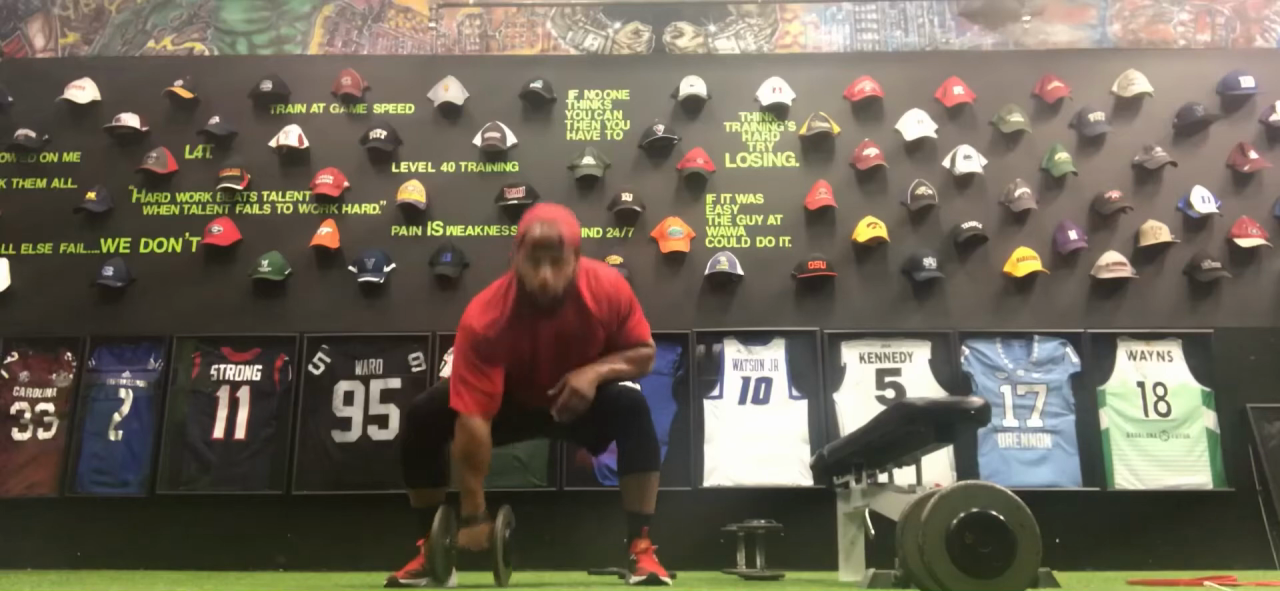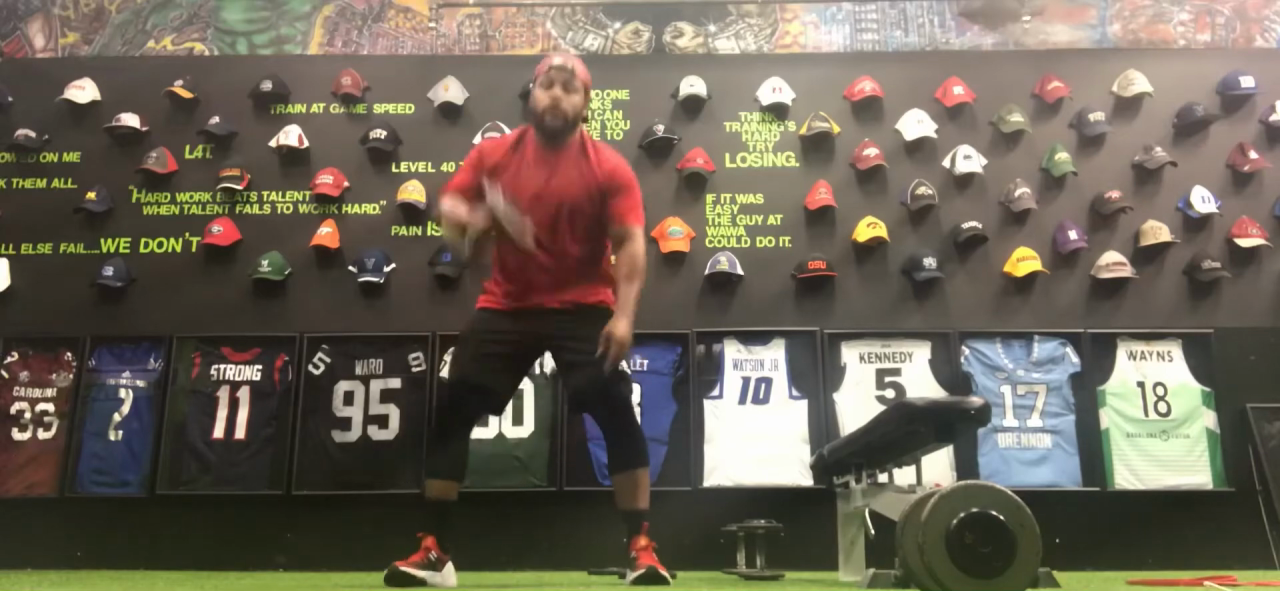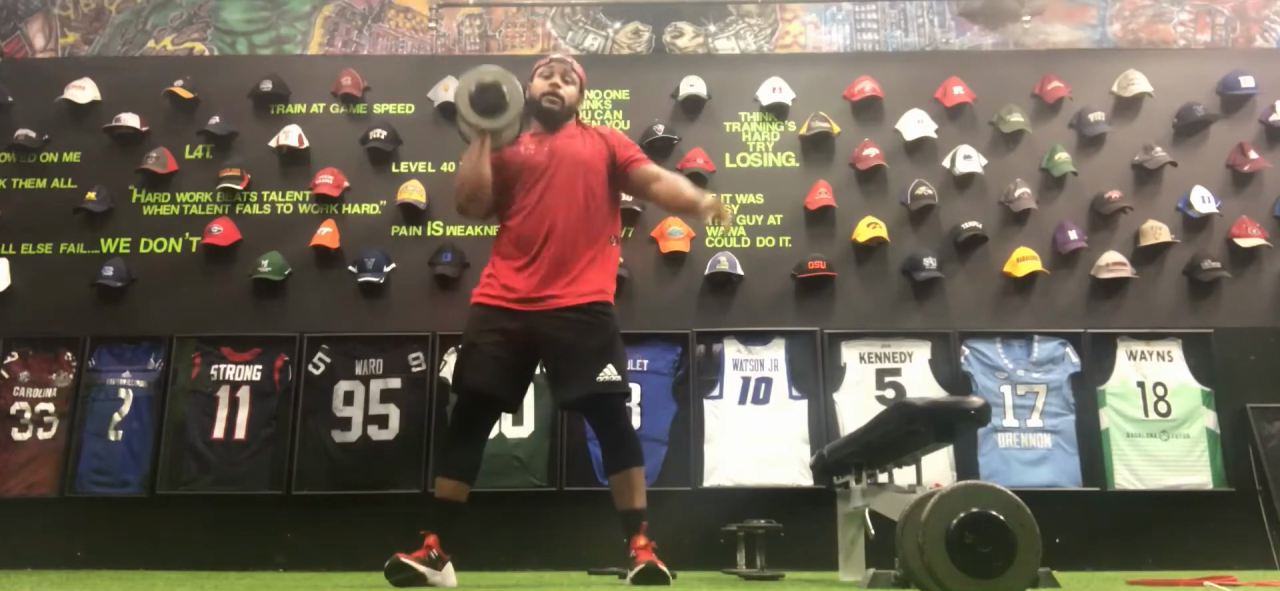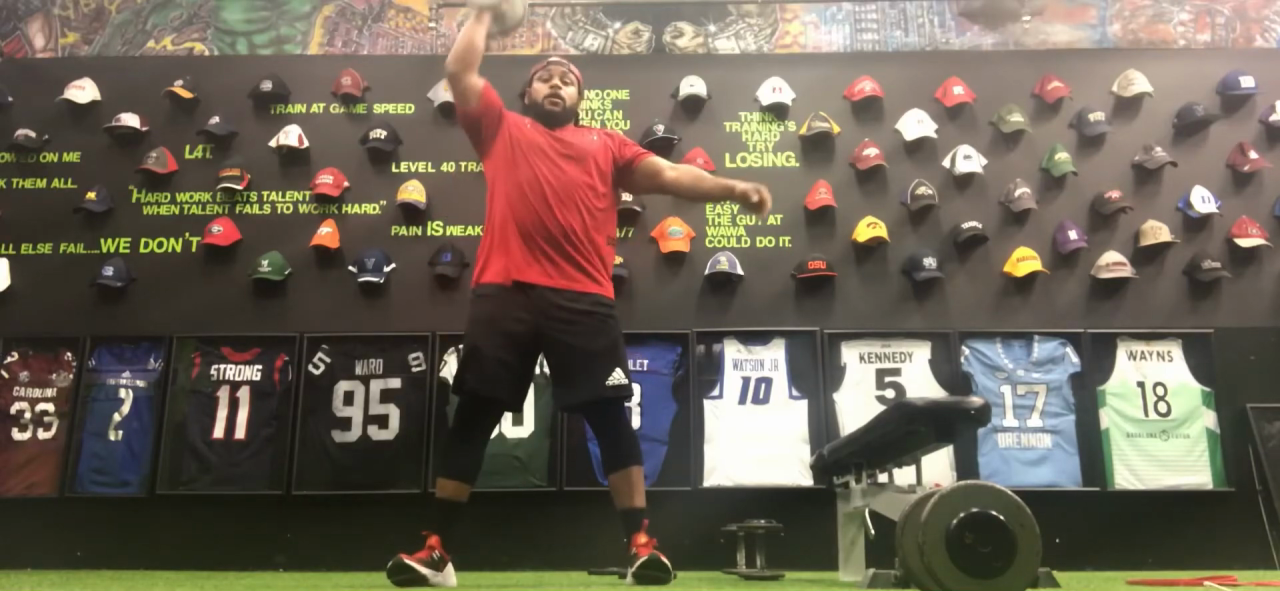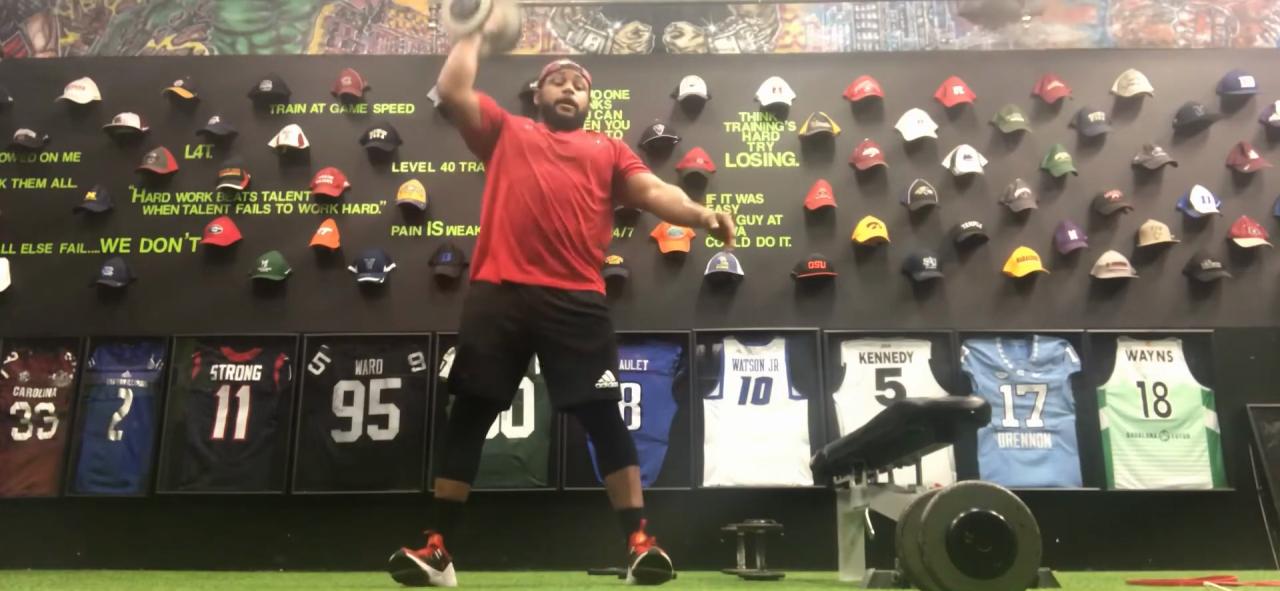
dt=0.4s
person 1, frame 1
left shoulder: (609, 290)
right shoulder: (485, 317)
left elbow: (643, 351)
right elbow: (471, 421)
left wrist: (593, 372)
right wrist: (473, 515)
left hip: (579, 392)
right hip: (507, 402)
left knee: (632, 410)
right knee: (420, 418)
left ankle: (642, 552)
right ankle: (430, 554)
person 1, frame 2
left shoulder: (607, 168)
right shoulder: (496, 152)
left elbow: (630, 245)
right elbow: (449, 203)
left wrist: (624, 315)
right wrist: (470, 219)
left hip: (583, 307)
right hip: (505, 307)
left knee: (616, 409)
right knee: (454, 412)
person 1, frame 3
left shoulder: (604, 143)
right shoulder: (504, 149)
left elbow: (655, 182)
right elbow: (470, 203)
left wrist: (699, 199)
right wrist: (482, 138)
left hip: (580, 306)
right hip: (501, 305)
left knee: (611, 415)
right knee: (469, 417)
left ankle: (641, 546)
person 1, frame 4
left shoulder: (606, 144)
right shoulder: (501, 130)
left elbow: (668, 175)
right elbow: (459, 72)
left wrist: (732, 188)
right wrist: (481, 16)
left hip: (582, 299)
right hip: (505, 293)
left knee: (610, 416)
right knee: (473, 416)
person 1, frame 5
left shoulder: (608, 150)
right shoulder: (506, 129)
left elbow: (653, 192)
right elbow: (451, 91)
left wrist: (705, 215)
right wrist: (471, 37)
left hip: (575, 299)
right hip: (498, 291)
left knee: (603, 415)
right knee: (469, 415)
left ankle: (640, 544)
